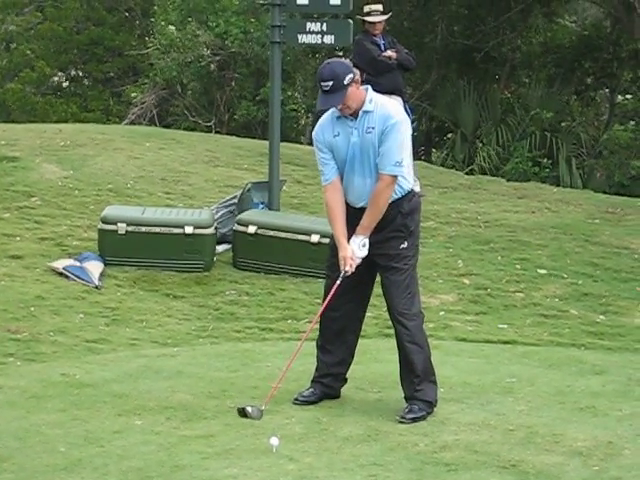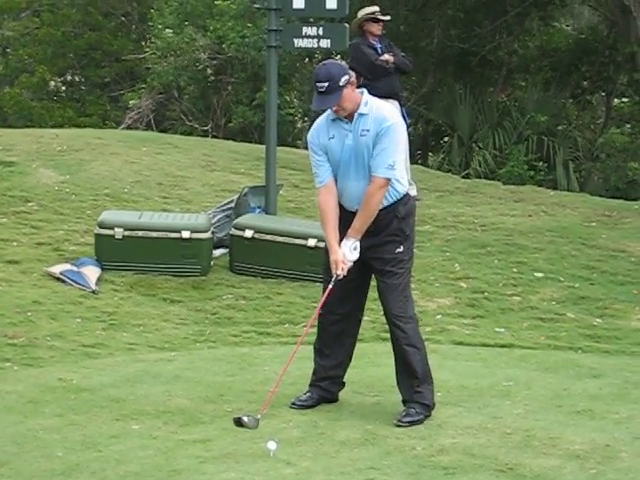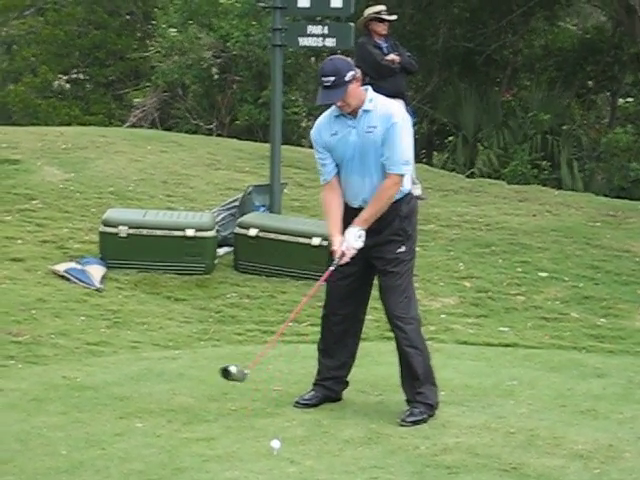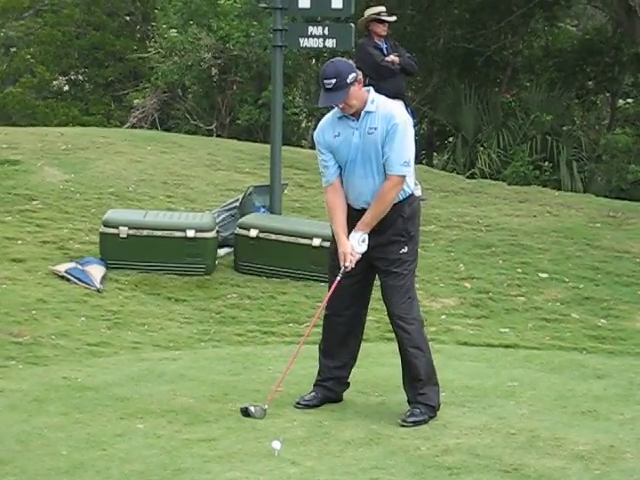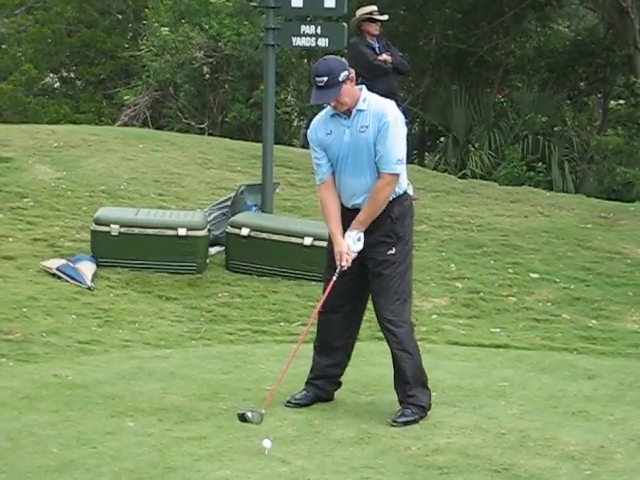
dt=0.7s
person 1, frame 1
left shoulder: (391, 116)
right shoulder: (324, 128)
left elbow: (387, 182)
right elbow: (332, 187)
left wrist: (362, 237)
right wrist: (343, 243)
left hip: (395, 215)
right hip: (352, 214)
left knee: (403, 307)
right knee: (338, 303)
left ankle: (421, 394)
right ankle: (327, 380)
person 1, frame 2
left shoulder: (386, 119)
right shoulder: (319, 132)
left elbow: (379, 186)
right elbow: (326, 190)
left wrist: (352, 239)
right wrist: (334, 246)
left hip: (390, 219)
right hip: (349, 216)
left knee: (398, 309)
right knee: (335, 308)
left ankle: (419, 397)
right ankle: (325, 385)
person 1, frame 3
left shoulder: (392, 115)
right shoulder: (323, 127)
left elbow: (394, 179)
right elbow: (331, 186)
left wrist: (358, 227)
right wrist: (336, 235)
left hip: (392, 218)
right hip: (352, 216)
left knee: (400, 309)
right knee: (339, 307)
left ankle: (422, 396)
right ankle: (329, 383)
person 1, frame 4
left shoulder: (393, 116)
right shoulder: (326, 129)
left elbow: (395, 180)
right elbow: (333, 187)
left wrist: (361, 232)
right wrist: (342, 240)
left hip: (395, 219)
right hip: (353, 217)
left knee: (402, 309)
right knee: (340, 307)
left ankle: (424, 397)
right ankle: (330, 384)
person 1, frame 5
left shoulder: (385, 114)
right shoulder: (319, 127)
left elbow: (389, 179)
right elbow: (327, 186)
left wrist: (358, 229)
right wrist: (338, 237)
left hip: (388, 218)
right hip: (346, 217)
left knee: (392, 311)
right knee: (335, 306)
left ankle: (415, 397)
right ankle: (322, 383)
person 2, frame 1
left shoulder: (390, 40)
right shoulder: (361, 41)
left elbow: (411, 62)
right elbow: (377, 64)
left wrist: (395, 56)
right wrist: (397, 62)
left hip: (396, 96)
person 2, frame 2
left shoulder: (386, 43)
right shoulder: (358, 45)
left elbow: (408, 64)
right elbow: (375, 68)
left wrist: (392, 60)
right wrist: (394, 65)
left hip: (393, 101)
left ankle: (407, 186)
person 2, frame 3
left shoulder: (392, 43)
right shoulder: (364, 45)
left elbow: (413, 65)
right elbow: (381, 68)
left wrist: (398, 60)
right wrist: (400, 65)
left hip: (399, 101)
left ankle: (412, 186)
person 2, frame 4
left shoulder: (393, 44)
right shoulder: (364, 46)
left elbow: (413, 66)
right elbow: (381, 69)
left wrist: (398, 60)
right wrist: (391, 64)
left hip: (399, 103)
person 2, frame 5
left shoulder: (385, 43)
right shoulder: (356, 45)
left elbow: (405, 66)
right elbow: (374, 68)
left wrist: (390, 60)
right wrist: (392, 65)
left hip: (392, 102)
